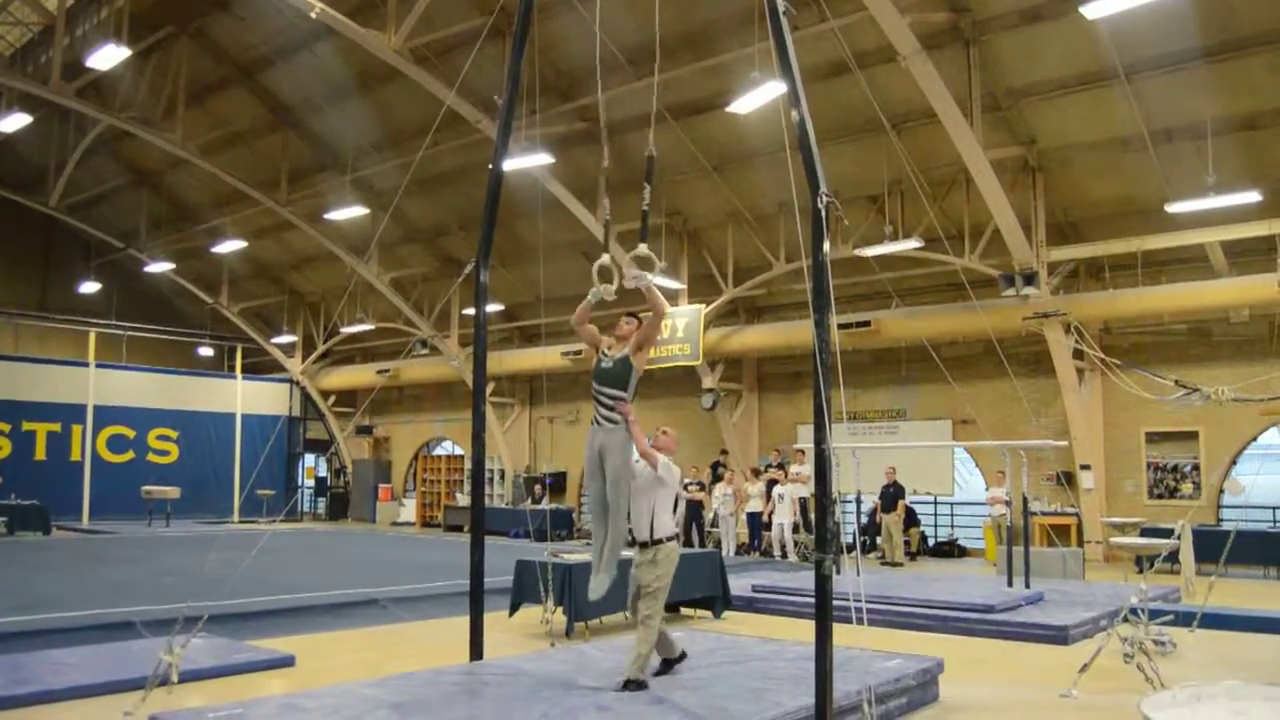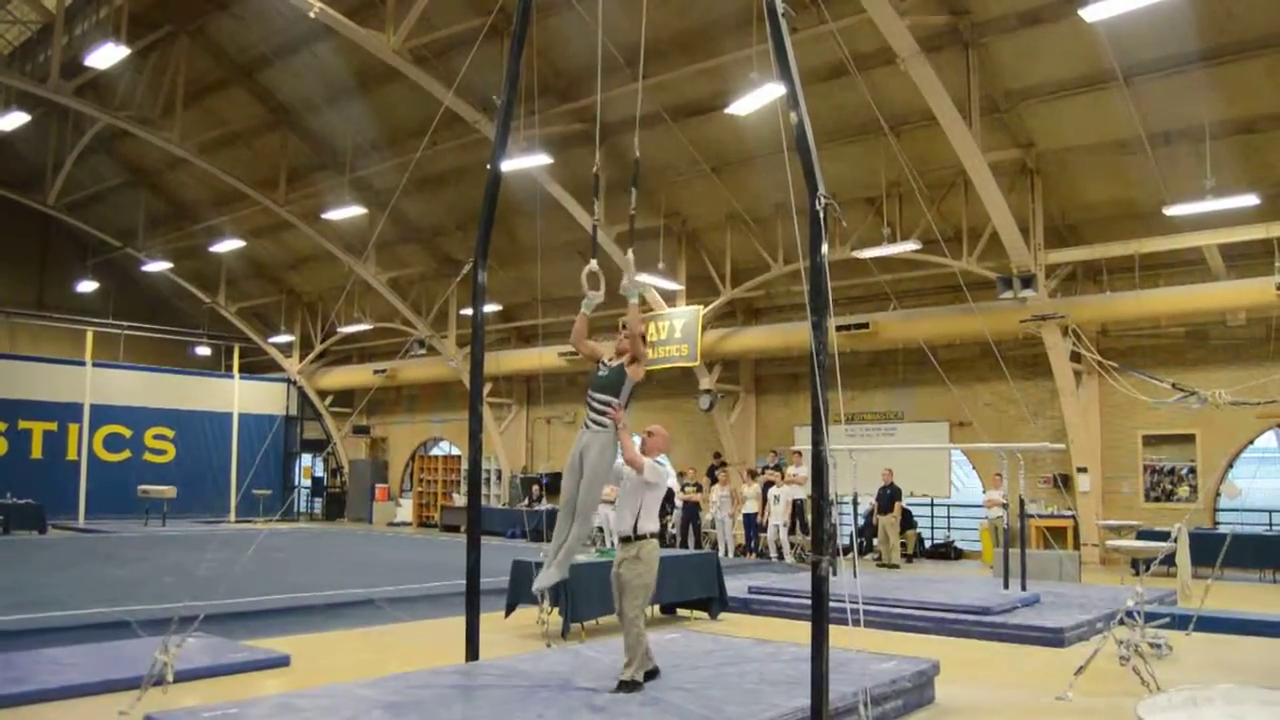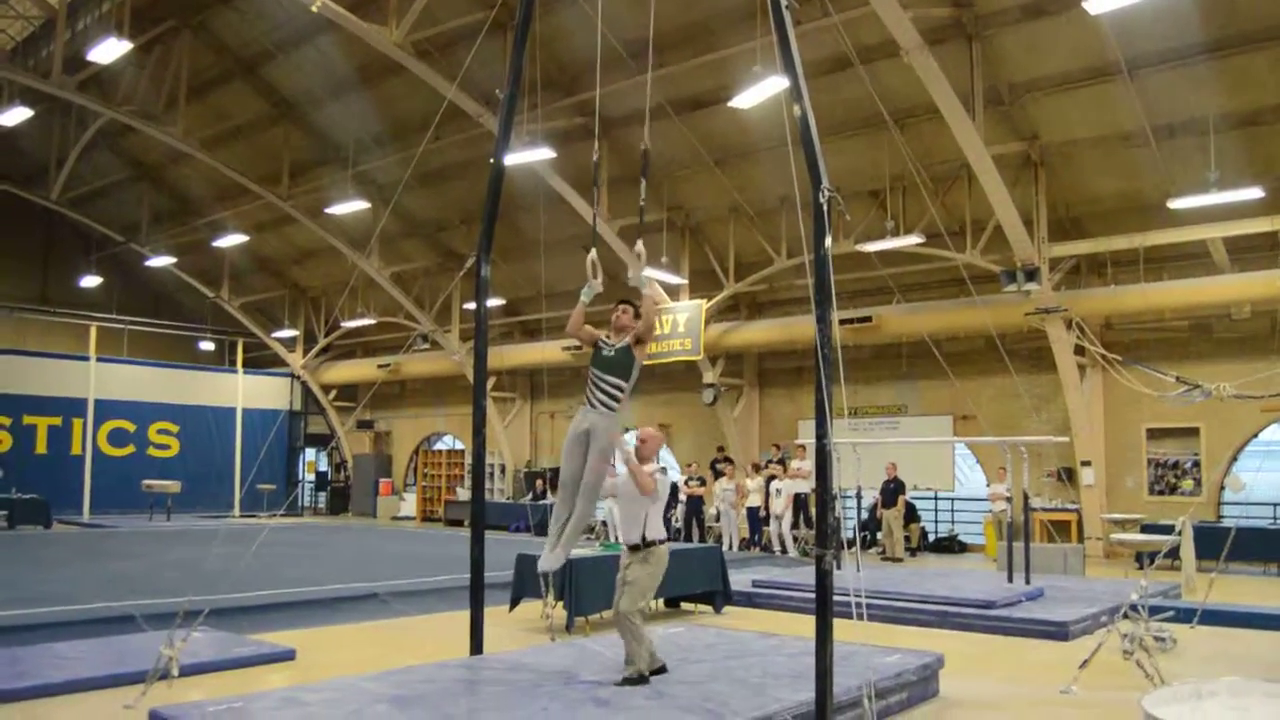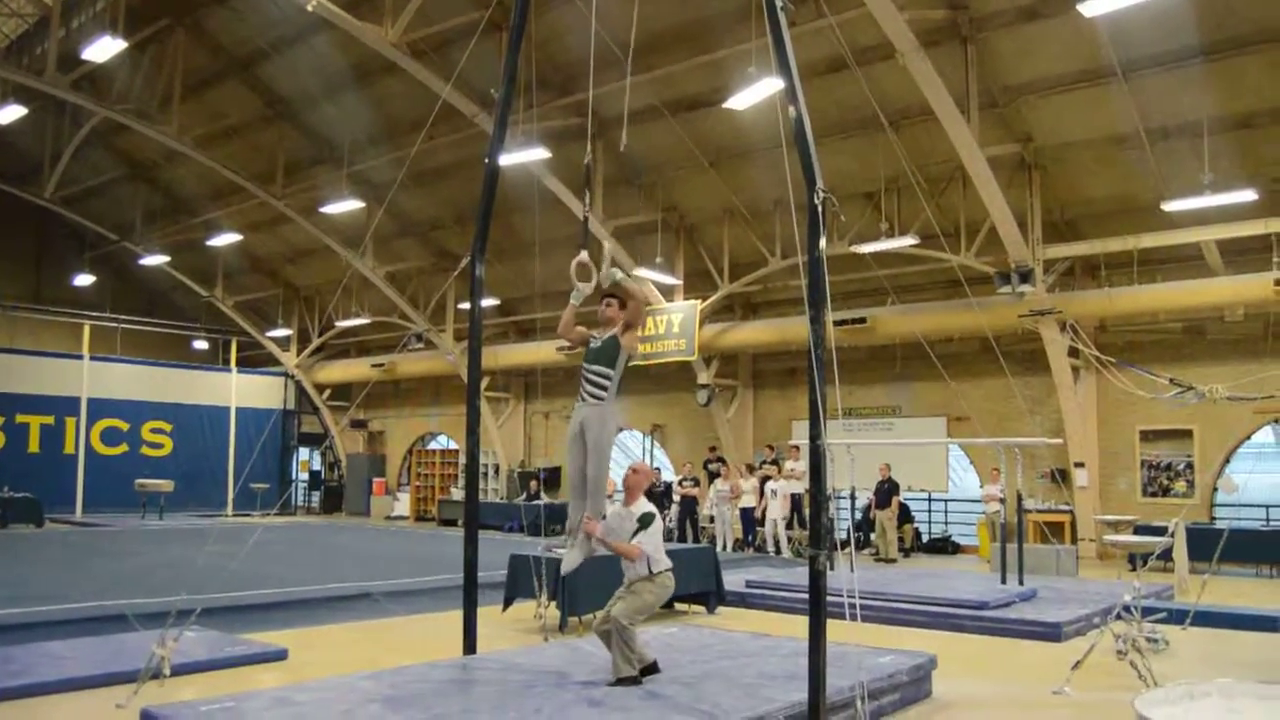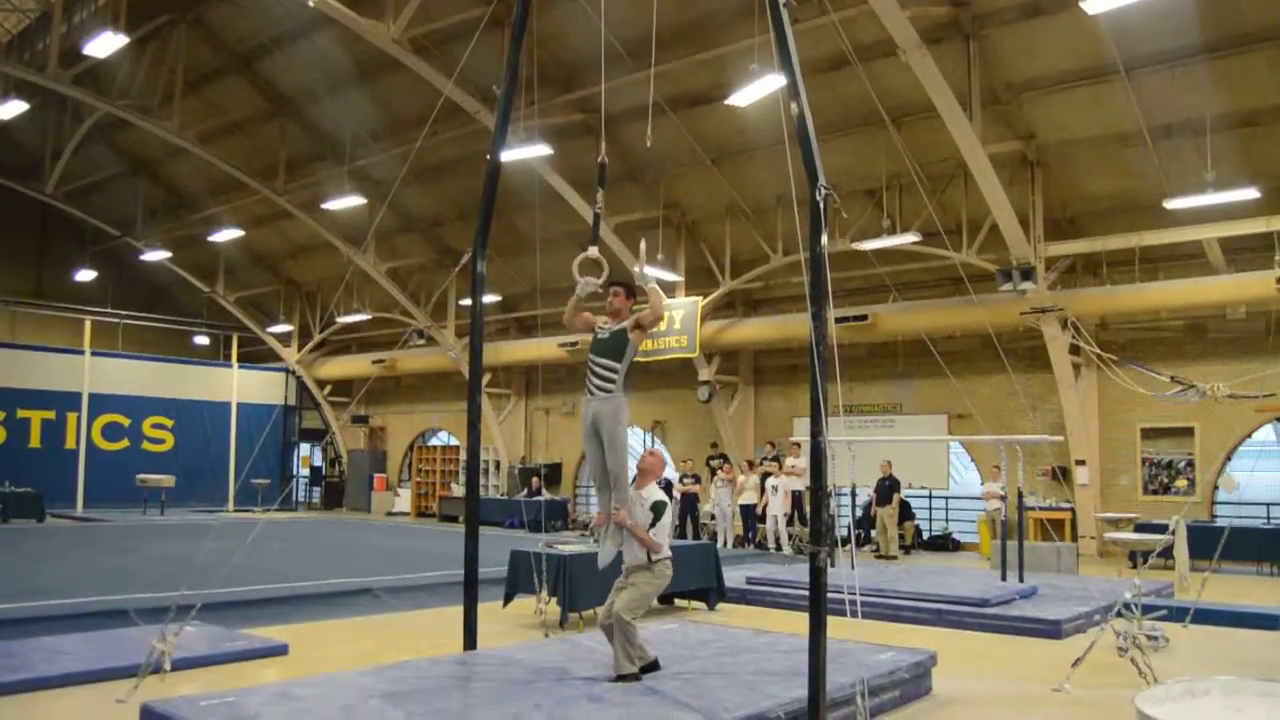
dt=0.4s
person 1, frame 1
left shoulder: (638, 349)
right shoulder: (601, 346)
left elbow: (660, 313)
right elbow: (577, 322)
left wrist: (643, 282)
right wrist: (593, 297)
left hip: (619, 435)
right hip: (596, 434)
left knee: (616, 506)
right knee: (597, 507)
left ankle: (607, 568)
right ankle: (598, 568)
person 1, frame 2
left shoulder: (635, 362)
right shoulder: (602, 357)
left elbow: (636, 332)
right elbow: (576, 340)
left wrist: (633, 297)
right wrist: (587, 306)
left hip: (604, 439)
right hip: (584, 436)
left knee: (585, 508)
right knee: (567, 505)
left ankle: (560, 565)
right ankle: (550, 562)
person 1, frame 3
left shoulder: (638, 340)
right shoulder: (599, 338)
left elbow: (650, 317)
right elbow: (571, 329)
left wrist: (643, 285)
right wrist: (586, 296)
left hip: (607, 421)
right hip: (583, 416)
left knee: (589, 488)
right knee: (567, 483)
left ankle: (563, 547)
right ankle: (552, 544)
person 1, frame 4
left shoulder: (626, 331)
right shoulder: (591, 336)
left elbow: (639, 300)
right elbow: (563, 331)
left wrist: (618, 278)
right wrist: (576, 299)
left hip: (603, 412)
right hip: (579, 411)
left knee: (595, 480)
right knee: (576, 482)
left ankle: (585, 541)
right ankle: (572, 540)
person 1, frame 5
left shoulder: (635, 324)
right shoulder: (598, 323)
left elbow: (659, 313)
right elbow: (569, 320)
left wrist: (648, 284)
right wrist: (581, 292)
left hip: (612, 405)
right hip: (589, 404)
left knee: (617, 472)
right knee: (597, 475)
left ankle: (617, 532)
right ankle: (606, 530)
person 2, frame 1
left shoulder: (669, 469)
right shoulder: (638, 468)
left elbow: (645, 450)
left wrist: (631, 419)
left hip: (661, 550)
right hip: (642, 548)
left knee: (649, 613)
right knee: (637, 608)
left ankle: (636, 676)
right ankle: (671, 653)
person 2, frame 2
left shoulder: (657, 472)
right shoulder: (628, 472)
left elbow: (630, 457)
left wrist: (621, 425)
left hip: (642, 548)
right hip: (624, 547)
left knee: (633, 614)
right knee: (625, 614)
left ankle: (633, 676)
right ankle: (646, 666)
person 2, frame 3
left shoulder: (657, 475)
right shoulder: (624, 478)
left elbow: (646, 488)
left wrist: (626, 453)
left hip: (651, 554)
right hip: (630, 552)
left knee: (629, 609)
right knee: (621, 611)
left ankle: (637, 670)
right ankle: (652, 663)
person 2, frame 4
left shoulder: (648, 515)
right shoulder: (616, 513)
left elbow: (632, 553)
right elbow: (598, 542)
left wrist: (599, 536)
right wrist: (584, 532)
left hip: (657, 581)
right hip: (633, 582)
left knee: (621, 616)
right knee: (602, 625)
left ankle: (628, 673)
right ankle: (644, 663)
person 2, frame 5
left shoulder: (658, 502)
right shoulder: (626, 494)
left elbow: (655, 545)
right elbow: (615, 528)
left wrist: (627, 523)
right wrist: (606, 520)
left hip: (654, 570)
right hip: (631, 569)
left knee: (622, 611)
right knee: (606, 618)
left ankle: (628, 670)
right ankle: (645, 660)
